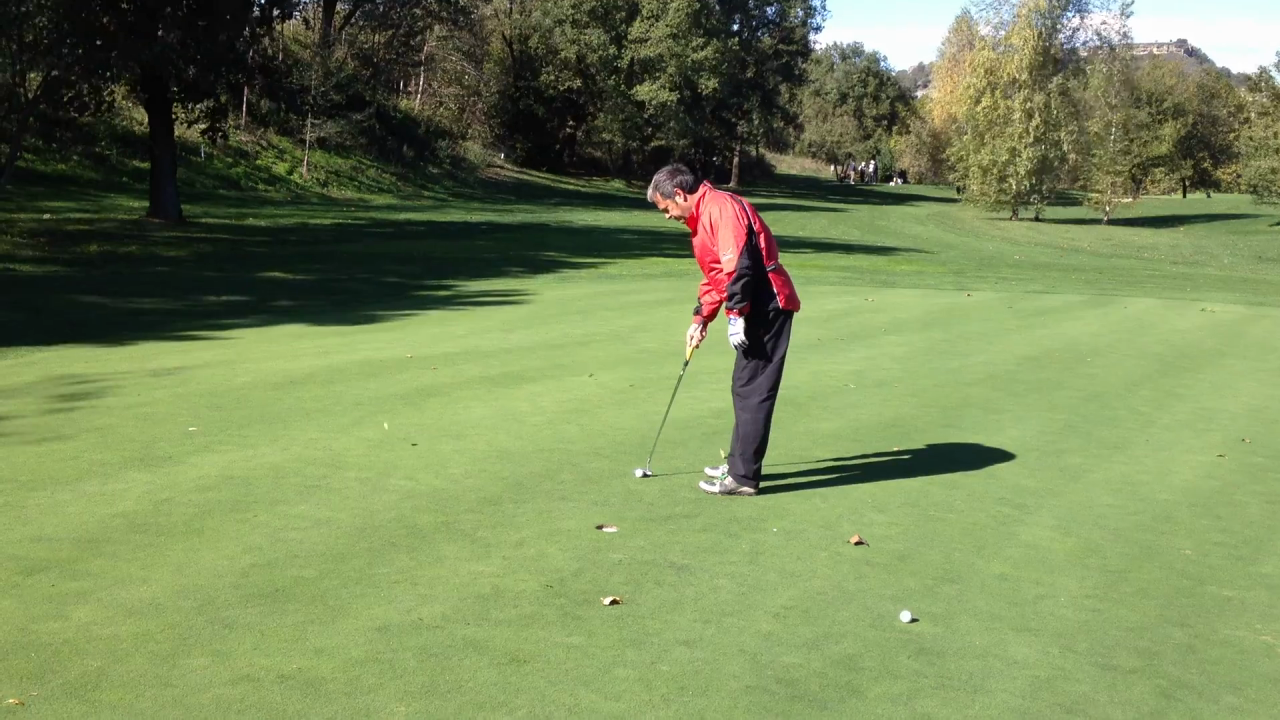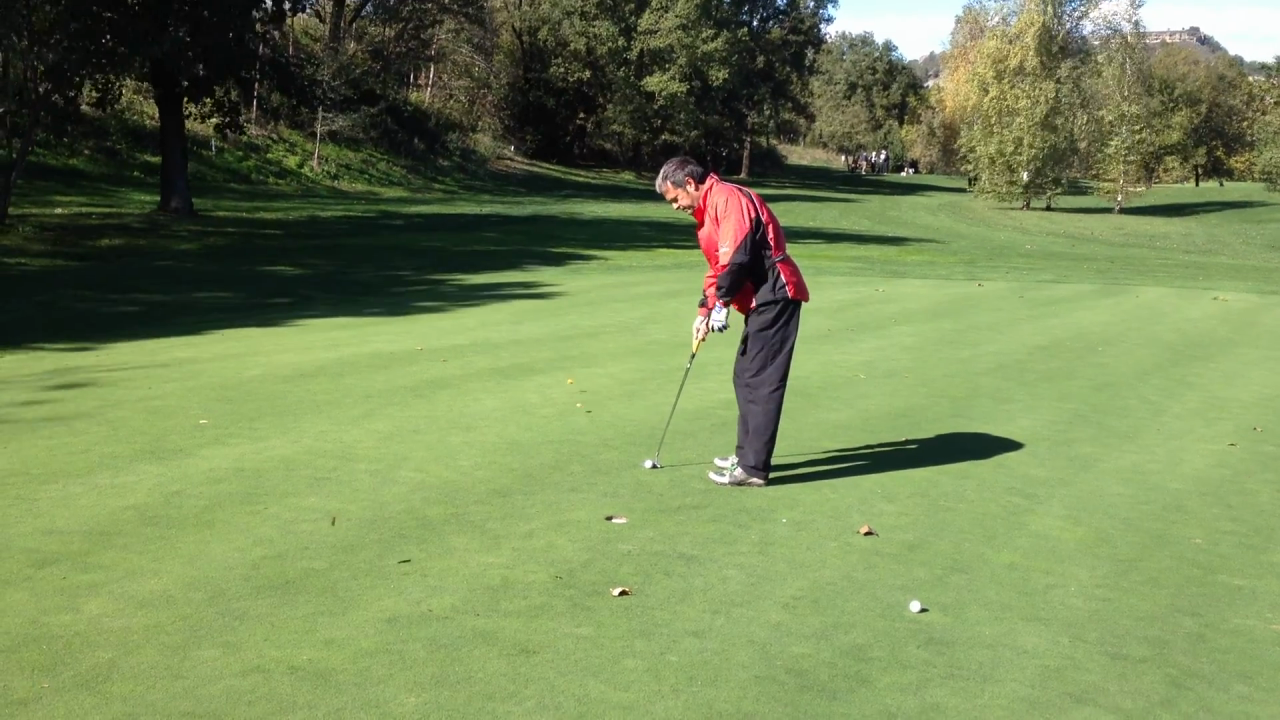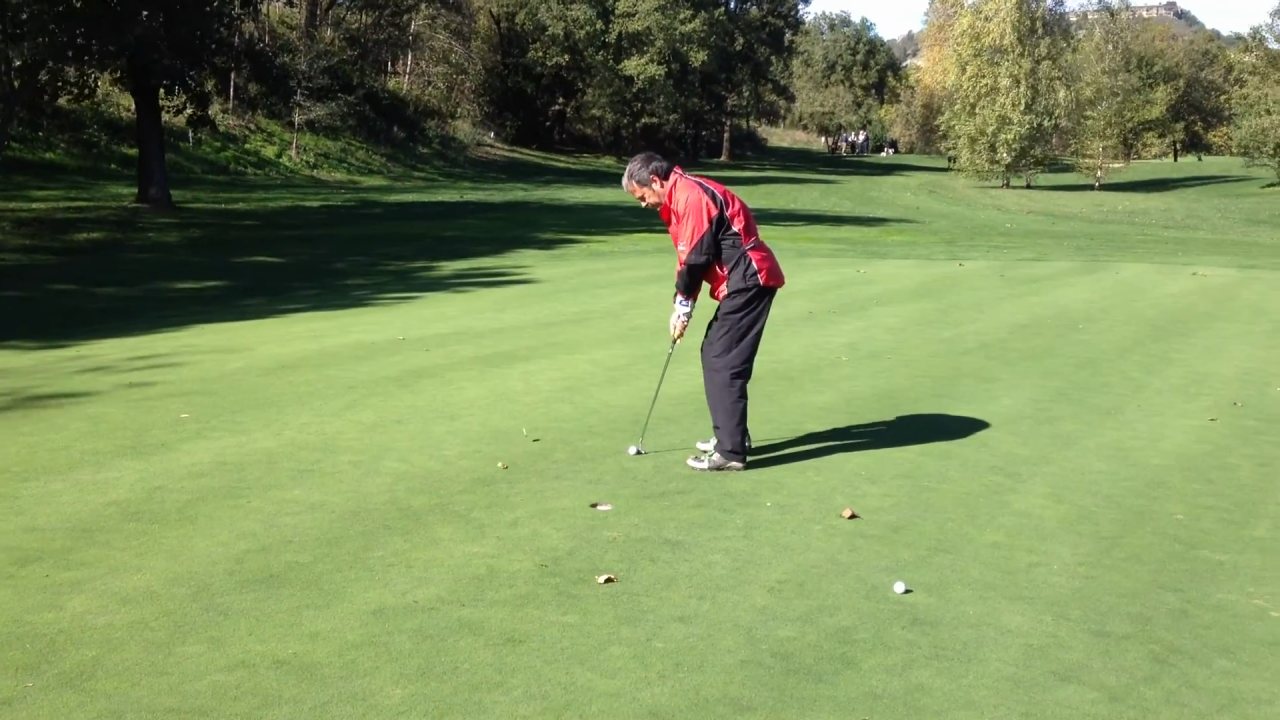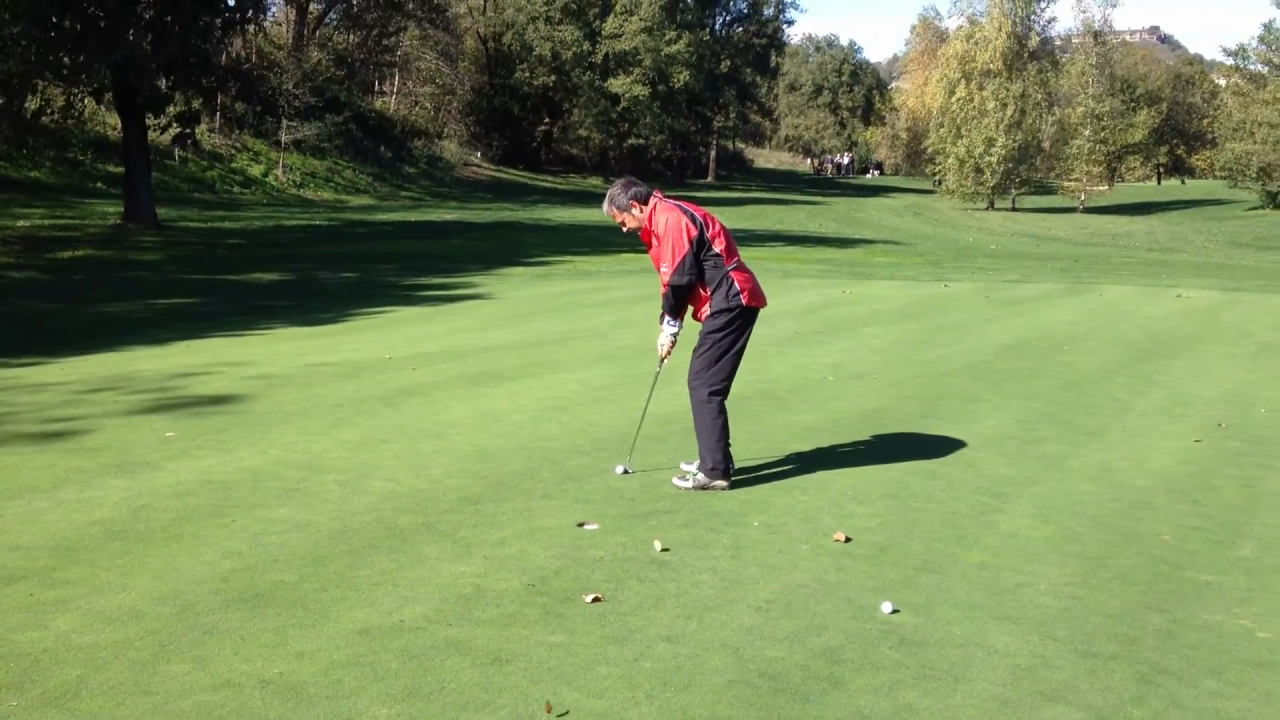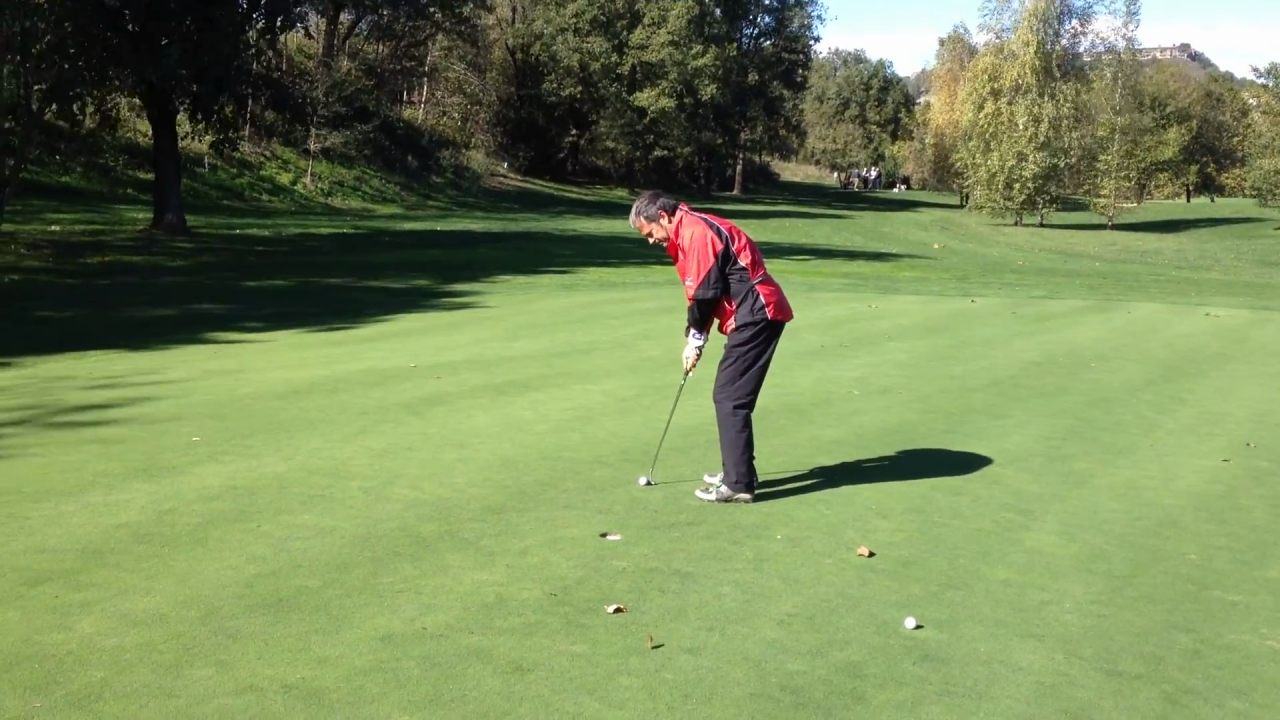
dt=0.7s
person 1, frame 1
left shoulder: (719, 206)
right shoulder: (700, 217)
left elbow: (739, 265)
right elbow: (715, 274)
left wrist: (735, 315)
right wrist: (701, 318)
left hip: (766, 305)
right hip: (757, 307)
left knee: (752, 389)
right knee: (745, 387)
left ankle: (743, 476)
right ankle: (740, 463)
person 1, frame 2
left shoulder: (727, 199)
right shoulder: (707, 210)
left elbow: (737, 259)
right elbow: (718, 265)
left wrist: (721, 305)
right wrist: (705, 309)
left hip: (775, 295)
right hip: (762, 298)
left knee: (761, 380)
right knee: (746, 376)
left ankle: (754, 467)
right ankle: (748, 453)
person 1, frame 3
left shoulder: (690, 195)
right shoulder: (680, 197)
left elbow: (697, 256)
right elbow: (690, 257)
left wrist: (684, 302)
right wrist: (681, 304)
left hip: (749, 279)
right hip: (744, 280)
left knee: (725, 362)
right knee: (714, 353)
left ankle: (731, 451)
right ankle: (729, 434)
person 1, frame 4
left shoulder: (669, 218)
right shoulder: (662, 219)
left elbow: (680, 278)
right elbow: (674, 278)
left wrist: (670, 324)
right wrist: (668, 325)
left hip: (730, 301)
right hip: (728, 302)
left knee: (703, 383)
right knee: (706, 381)
left ankle: (714, 471)
right ankle: (714, 460)
person 1, frame 5
left shoulder: (695, 231)
right shoulder: (689, 232)
left elbow: (705, 292)
right elbow: (701, 291)
left wrist: (694, 339)
right wrist: (695, 338)
left hip: (756, 315)
right hip: (756, 314)
left knee: (729, 397)
right knee: (731, 395)
left ankle: (738, 483)
right ankle: (738, 472)
